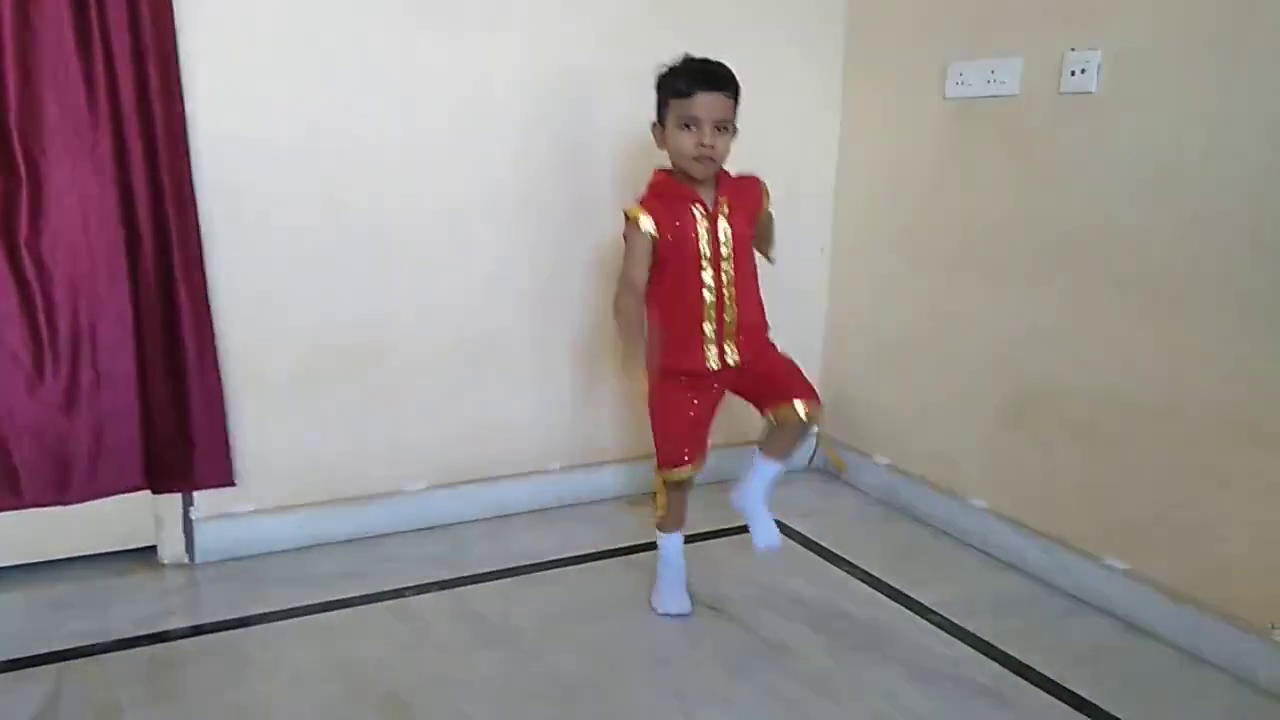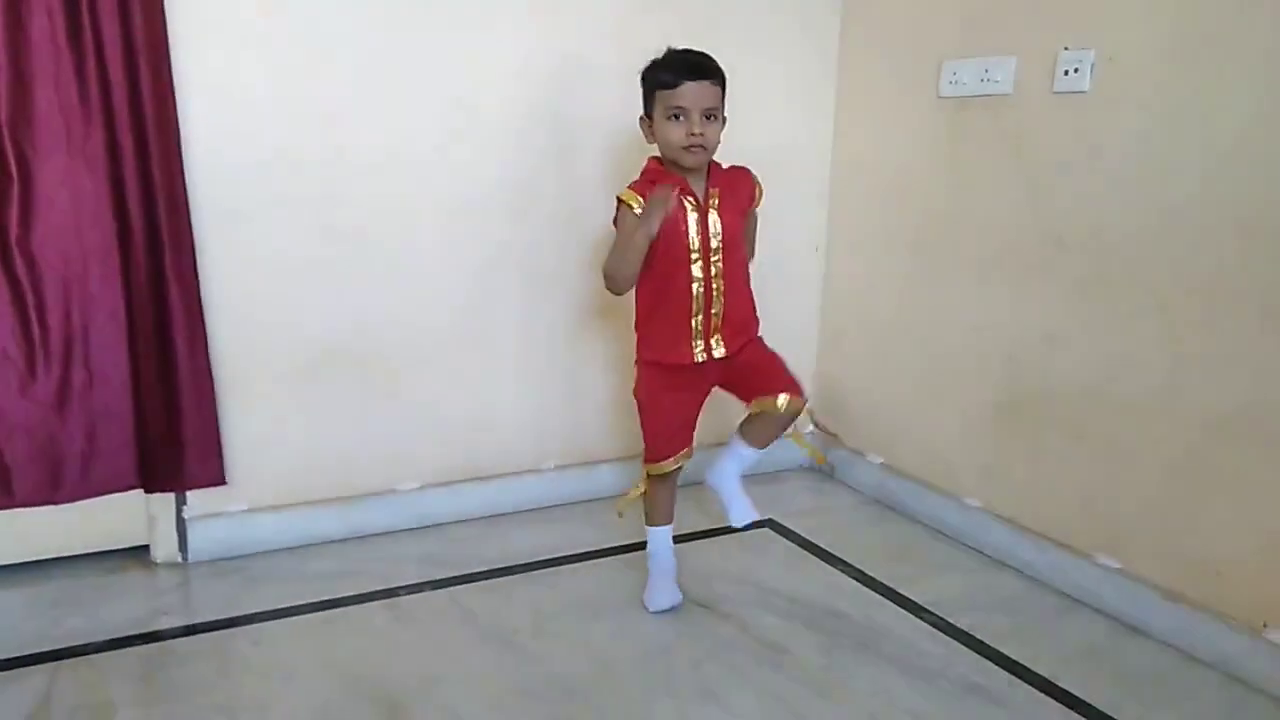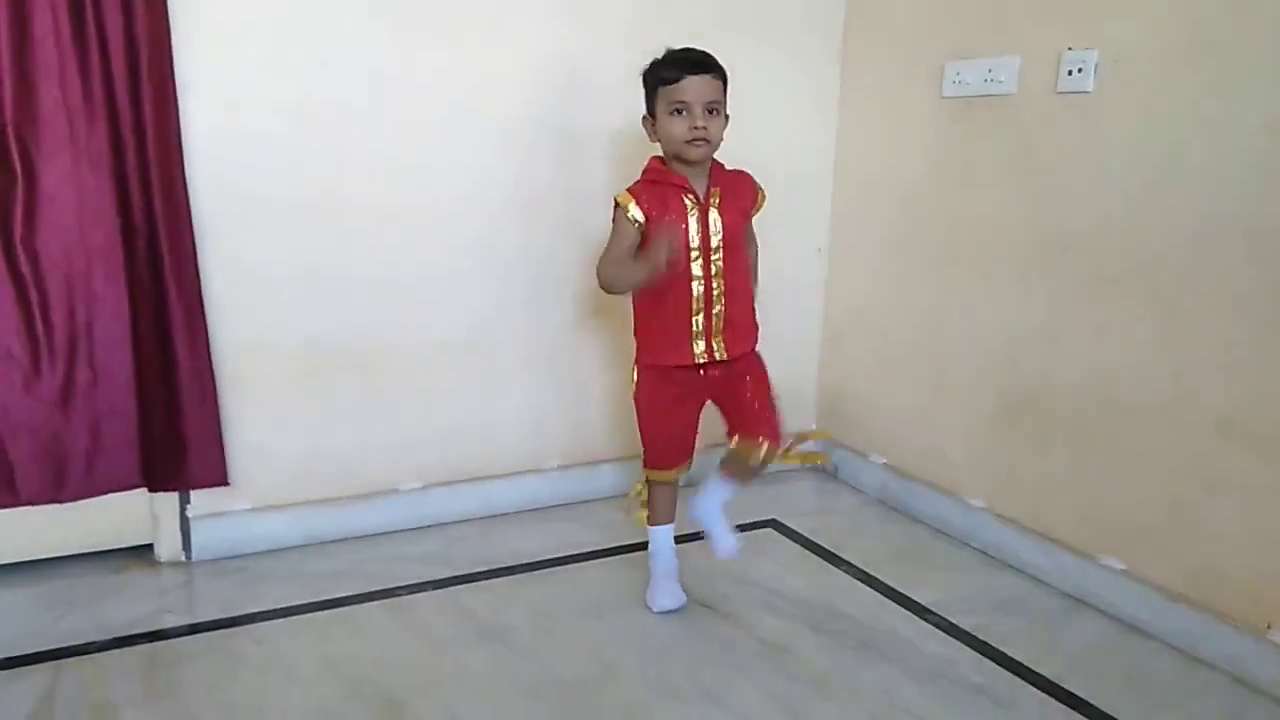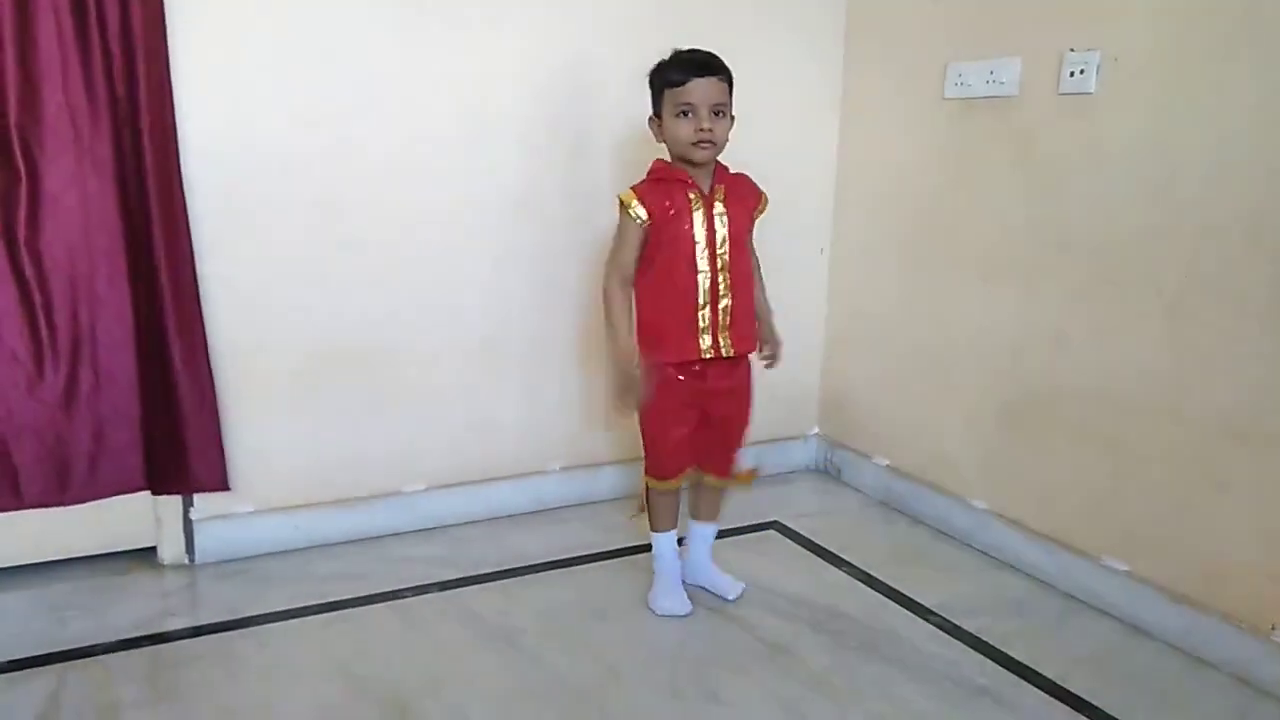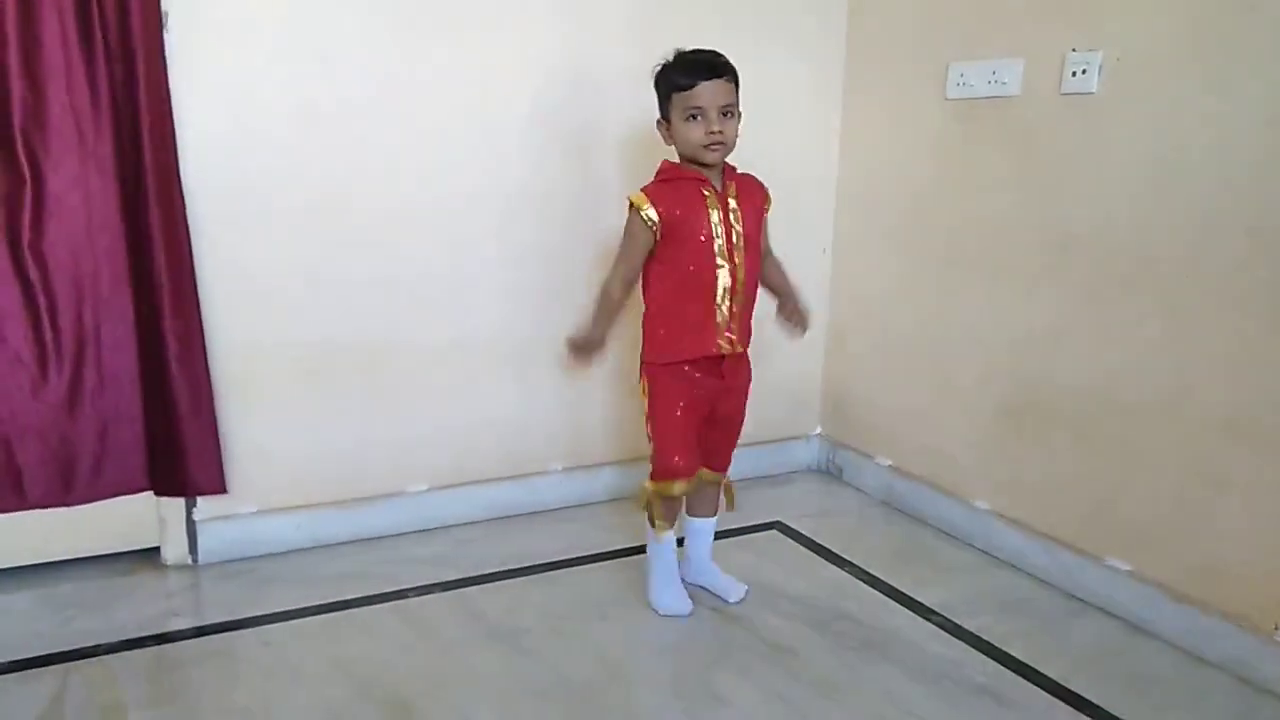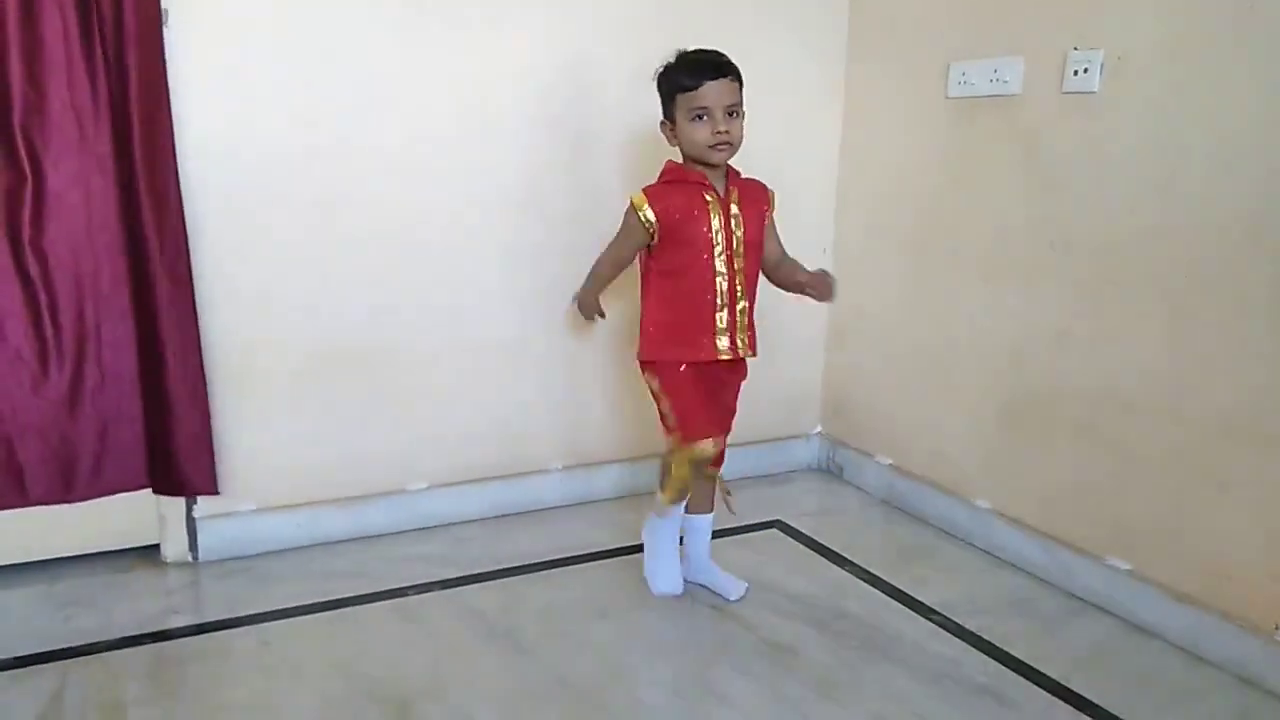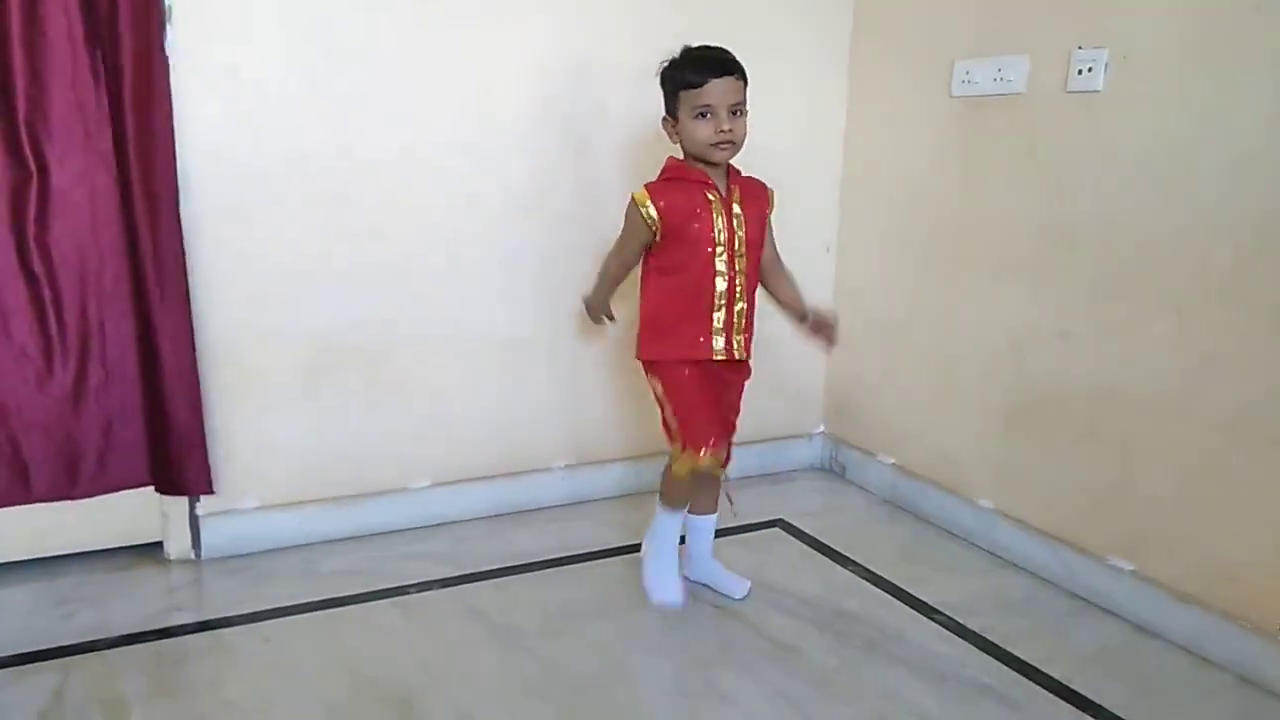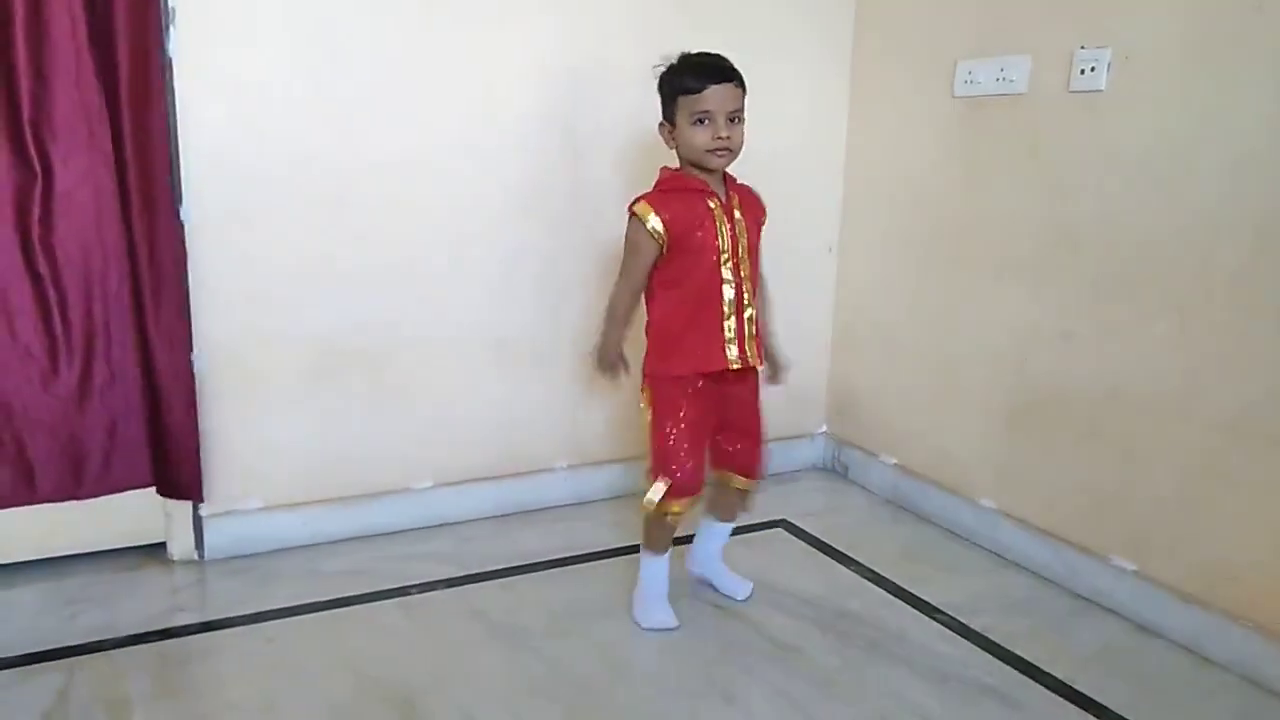
dt=0.1s
person 1, frame 1
left shoulder: (748, 193)
right shoulder: (649, 214)
right elbow: (627, 294)
left wrist: (765, 244)
right wrist: (632, 330)
left hip: (748, 346)
right hip: (679, 361)
left knee: (801, 407)
right knee: (677, 468)
left ankle: (752, 492)
right ankle: (670, 572)
person 1, frame 2
left shoulder: (741, 186)
right shoulder: (638, 199)
right elbow: (616, 280)
right wrist: (645, 226)
left hip: (735, 339)
right hip: (666, 354)
left knee: (785, 401)
right knee: (663, 460)
left ankle: (727, 472)
right ankle: (661, 566)
person 1, frame 3
left shoulder: (742, 190)
right shoulder: (640, 201)
right elbow: (609, 277)
right wrist: (652, 261)
left hip: (734, 350)
right hip: (667, 359)
left knee: (762, 441)
right knee: (665, 461)
left ankle: (714, 499)
right ankle: (661, 567)
person 1, frame 4
left shoulder: (744, 194)
right shoulder: (644, 201)
right elbow: (616, 281)
left wrist: (765, 324)
right wrist: (626, 359)
left hip: (731, 356)
right hip: (667, 362)
left knee: (719, 467)
right knee: (666, 469)
left ankle: (700, 560)
right ankle: (666, 570)
person 1, frame 5
left shoulder: (751, 194)
right shoulder: (656, 203)
right elbow: (623, 276)
left wrist: (786, 298)
right wrist: (595, 331)
left hip: (732, 357)
right hip: (674, 360)
left knee: (713, 464)
right knee: (673, 470)
left ankle: (699, 561)
right ankle: (663, 563)
person 1, frame 6
left shoulder: (754, 196)
right shoulder: (656, 202)
left elbow: (772, 260)
right elbow: (618, 258)
left wrist: (806, 280)
right wrist: (589, 292)
left hip: (731, 356)
right hip: (673, 356)
left knee: (710, 458)
right knee: (697, 445)
left ankle: (697, 555)
right ankle: (661, 525)
person 1, frame 7
left shoulder: (754, 195)
right shoulder: (658, 201)
left elbow: (768, 264)
right elbow: (624, 257)
left wrist: (804, 313)
right wrist: (598, 297)
left hip: (732, 355)
right hip: (674, 354)
left knee: (717, 456)
right knee: (699, 453)
left ankle: (699, 558)
right ankle: (661, 537)
person 1, frame 8
left shoulder: (749, 204)
right shoulder: (656, 211)
right elbow: (629, 285)
left wrist: (767, 345)
right wrist: (609, 343)
left hip: (737, 368)
right hip: (677, 370)
left knee: (742, 470)
right knee: (677, 479)
left ankle: (708, 557)
right ankle: (650, 581)
